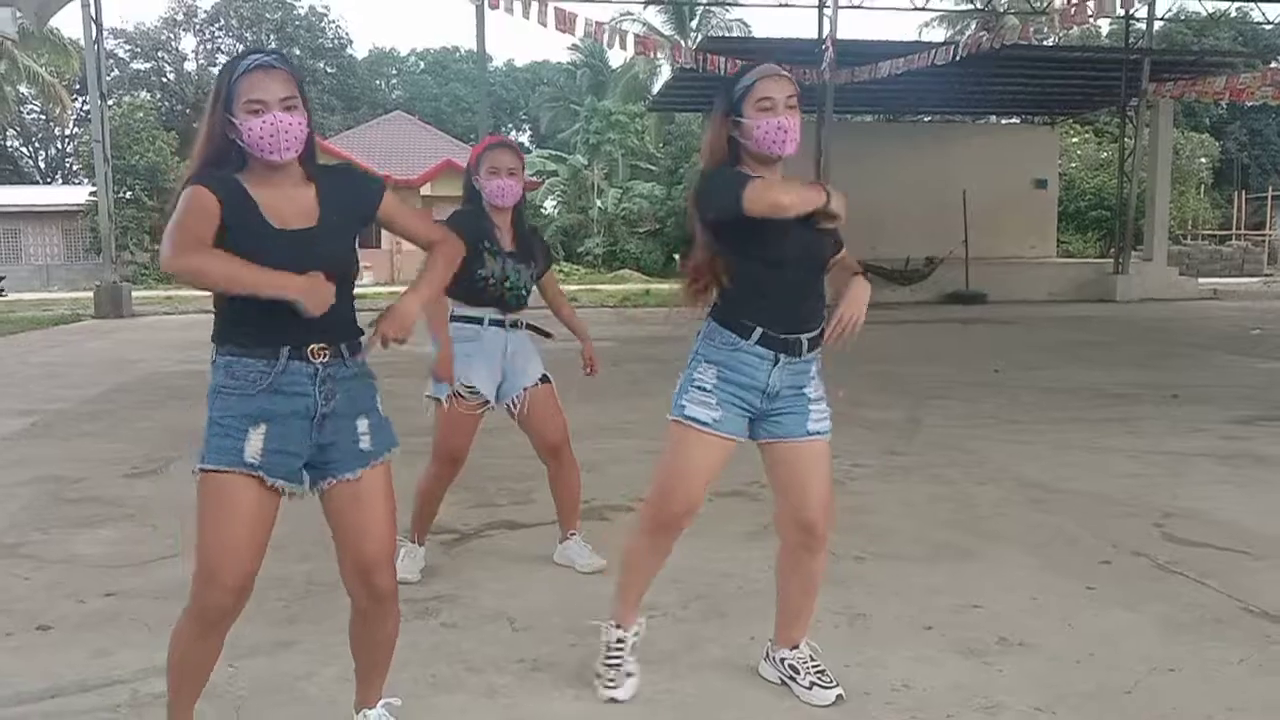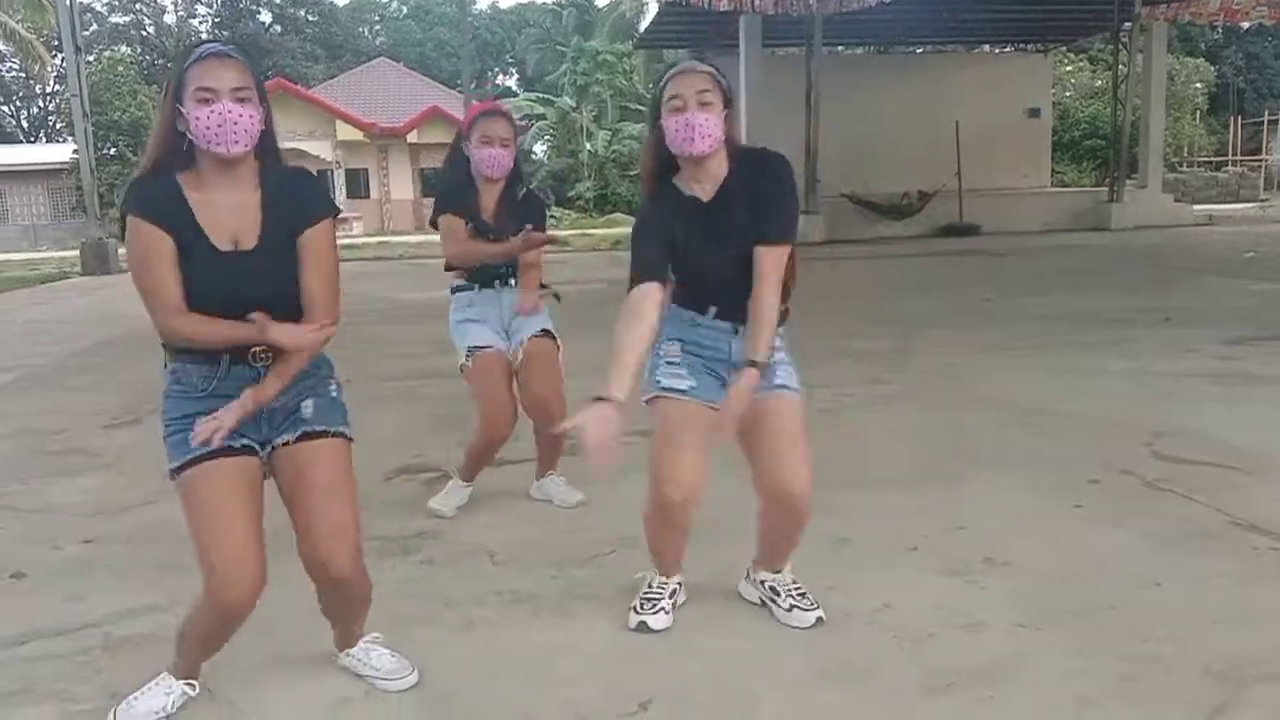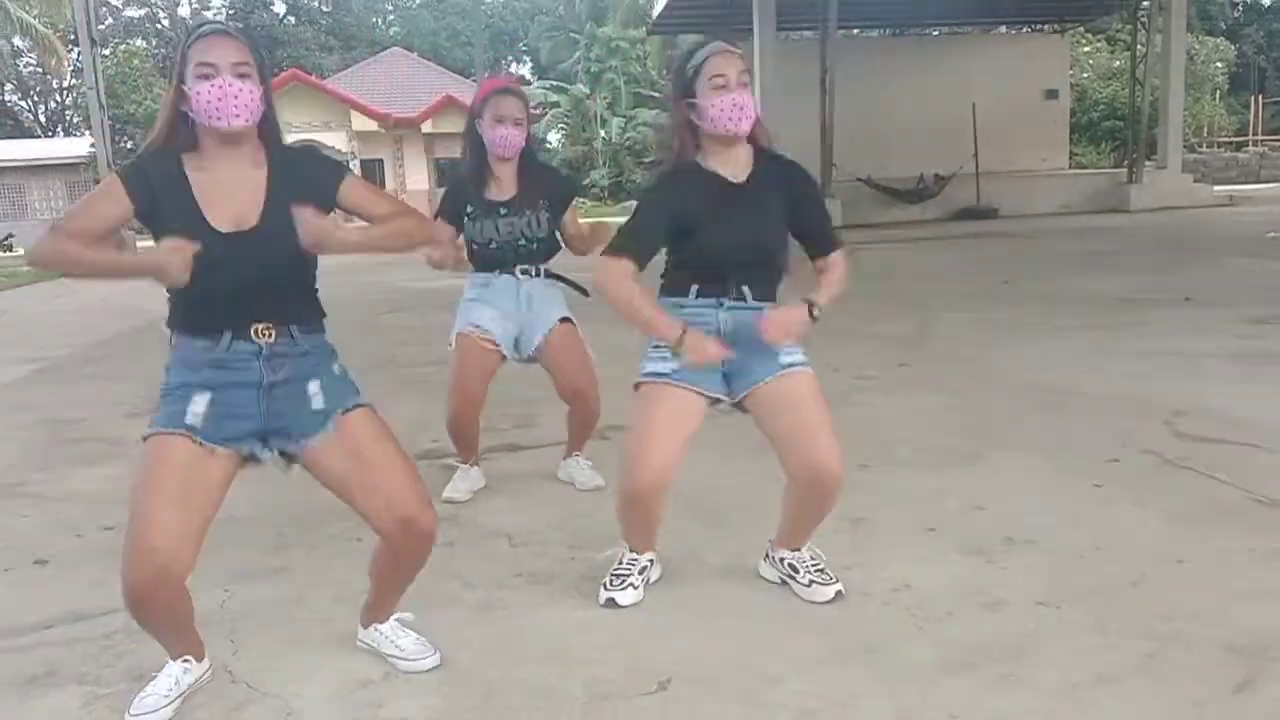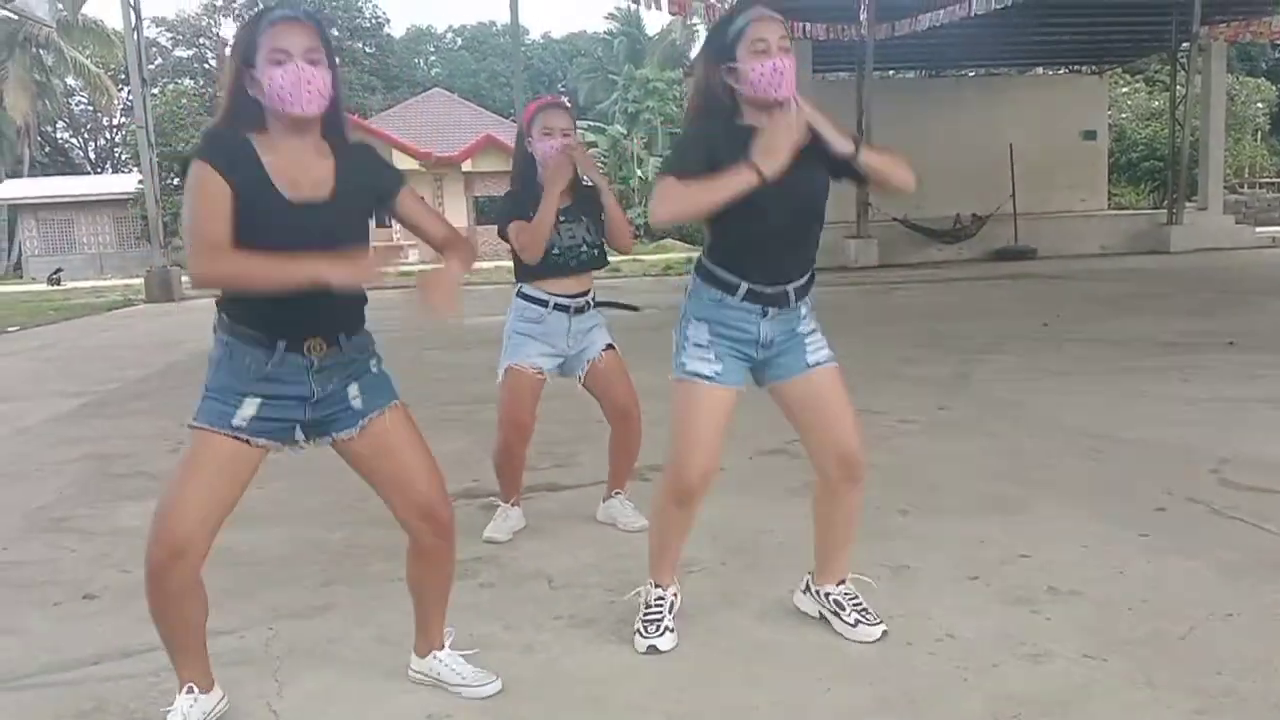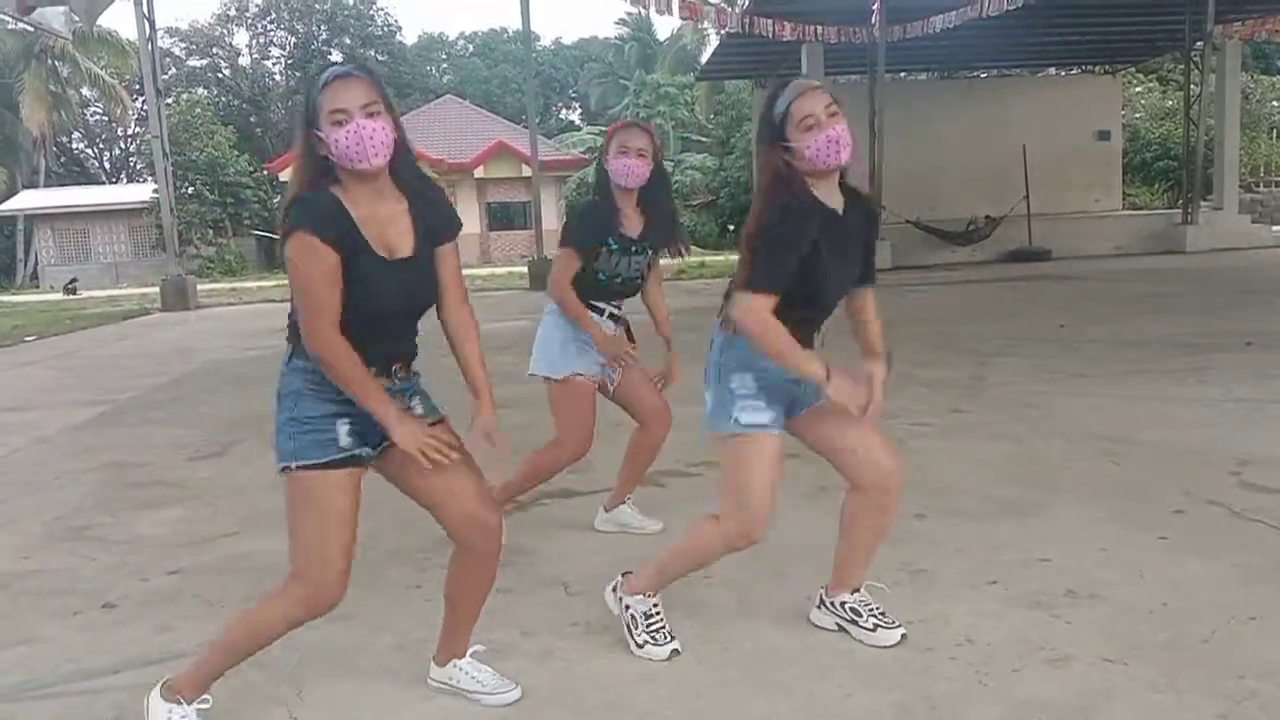
dt=1s
person 1, frame 1
left shoulder: (346, 187)
right shoulder: (216, 189)
left elbow: (447, 243)
right elbow: (180, 256)
left wrist: (415, 299)
right wrist: (297, 286)
left hip: (346, 390)
right hip: (254, 392)
left knee: (375, 578)
right knee: (220, 592)
person 1, frame 2
left shoulder: (300, 190)
right shoulder: (153, 197)
left elbow: (319, 318)
right elbow: (172, 321)
left wrist: (255, 398)
right wrist: (263, 333)
left hip: (296, 387)
right hip: (202, 390)
left knee: (337, 566)
right knee: (237, 585)
left ankle: (353, 642)
person 1, frame 3
left shoulder: (305, 170)
right shoulder: (155, 178)
left elbow: (414, 225)
right elbow: (51, 248)
left wrist: (345, 236)
right wrist: (142, 263)
left hip: (306, 371)
right hip: (205, 379)
left knee: (413, 523)
right knee: (149, 575)
left ankle: (378, 621)
right ankle: (188, 658)
person 1, frame 4
left shoulder: (363, 164)
right shoulder: (223, 154)
left elbow: (453, 244)
right elbow: (204, 263)
left wrist: (449, 275)
right wrist: (326, 266)
left hip: (346, 367)
right hip: (254, 376)
left knee: (431, 513)
right knee: (172, 549)
left ankle: (431, 652)
person 1, frame 5
left shoulder: (429, 202)
right shoulder: (314, 216)
left elbow: (455, 308)
right elbow: (325, 340)
left wrist: (485, 400)
right wrist: (394, 421)
left hip: (398, 388)
right hip: (325, 401)
left knee: (482, 527)
right knee: (320, 588)
left ankle: (451, 658)
person 2, frame 1
left shoulder: (805, 205)
right shoulder: (721, 184)
left elbow: (841, 261)
right elbow: (770, 196)
left wrist: (859, 281)
right wrist: (829, 199)
left hip: (797, 372)
right hip: (729, 361)
left knee: (809, 524)
right knee: (669, 507)
left ankle: (787, 651)
right ankle: (622, 626)
person 2, frame 2
left shoulder: (767, 171)
right shoulder: (657, 214)
left elbow: (769, 275)
right elbow: (647, 303)
left wrist: (752, 370)
right wrist: (608, 403)
left hip: (760, 349)
right hip: (687, 343)
left knee: (791, 489)
right knee: (676, 492)
left ankle: (771, 575)
right ankle: (666, 579)
person 2, frame 3
left shoulder: (788, 179)
right shoulder: (676, 188)
left elbow: (834, 263)
right elbow: (612, 274)
left wrist: (803, 310)
right wrist: (679, 333)
left hip: (764, 336)
right hip: (689, 332)
left knee: (823, 470)
right knee: (644, 479)
left ankle: (787, 552)
right ankle: (640, 556)
person 2, frame 4
left shoulder: (813, 143)
right shoulder: (710, 134)
left elbow: (903, 180)
right elbow: (663, 209)
left wrist: (840, 143)
right wrist: (756, 168)
left hip: (788, 316)
right hip: (719, 321)
left knee: (844, 458)
right knee: (690, 474)
left ankle: (826, 586)
right ankle: (659, 590)
person 2, frame 5
left shoulder: (859, 209)
right shoulder: (791, 213)
left elbow: (860, 293)
right elbow: (749, 313)
left wrist: (876, 359)
right wrist: (824, 380)
left hip: (801, 368)
right hip: (748, 371)
left knee: (882, 475)
right knee: (749, 523)
left ankle: (842, 596)
right ankle: (636, 589)
person 3, frame 1
left shoulder: (531, 238)
right shoulder: (465, 225)
left elbow: (552, 294)
left wrist: (584, 338)
left hip: (520, 344)
right hip: (473, 339)
left knee: (557, 446)
right knee: (447, 457)
left ankle: (570, 541)
right ankle: (414, 544)
person 3, frame 2
left shoulder: (528, 203)
right shoulder: (451, 195)
left elbow: (529, 265)
right elbow: (457, 253)
left wrist: (535, 291)
right wrist: (511, 248)
left hip: (522, 306)
right hip: (474, 308)
left knee: (546, 404)
right knee: (499, 420)
left ankle: (547, 476)
right ankle: (461, 481)
person 3, frame 3
left shoulder: (548, 182)
right shoulder: (463, 190)
left elbow: (576, 241)
right elbow: (435, 251)
left wrist: (595, 237)
right wrist: (450, 255)
left hip: (542, 293)
right hip: (487, 295)
left knee: (584, 392)
right knee: (463, 402)
left ankle: (574, 458)
right ankle: (469, 466)
person 3, frame 4
left shoulder: (587, 195)
right shoulder: (517, 199)
left elbow: (625, 242)
right elbow: (529, 252)
left wrist: (602, 184)
right wrist: (551, 193)
left hip: (586, 317)
right hip: (534, 318)
left knee: (627, 409)
right knee: (514, 425)
left ankle: (614, 498)
right ankle: (510, 507)
person 3, frame 5
left shoulder: (651, 220)
right shoulder: (590, 214)
left elbow: (651, 287)
right elbow: (559, 285)
left wrist: (671, 349)
right wrist: (602, 337)
left hip: (610, 331)
right hip: (571, 331)
left knee: (657, 417)
right knee: (575, 442)
left ankle: (615, 507)
right ankle: (491, 505)
